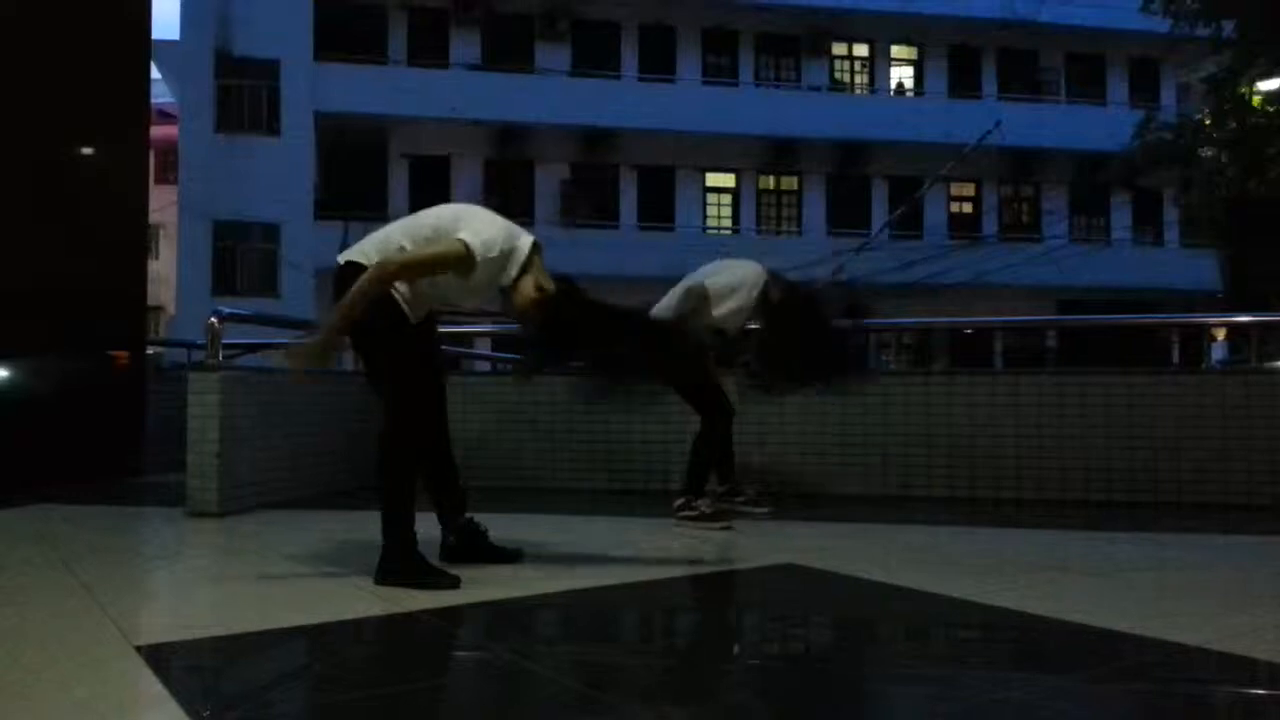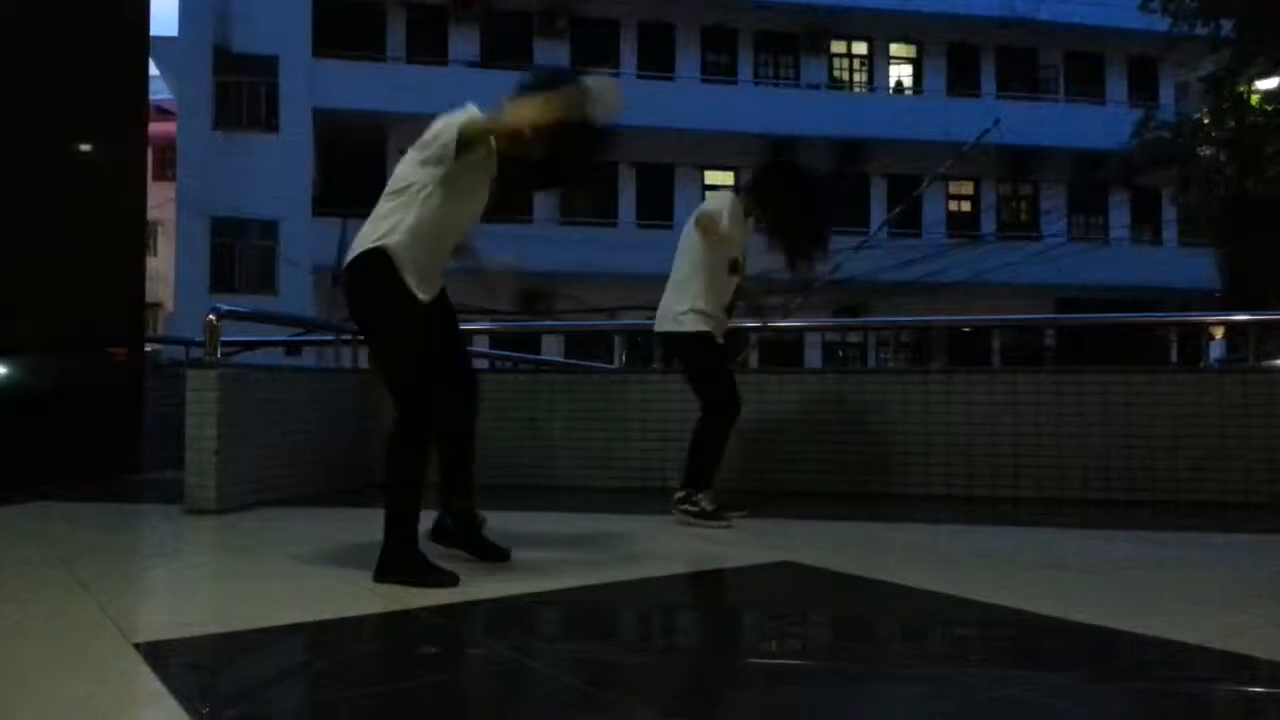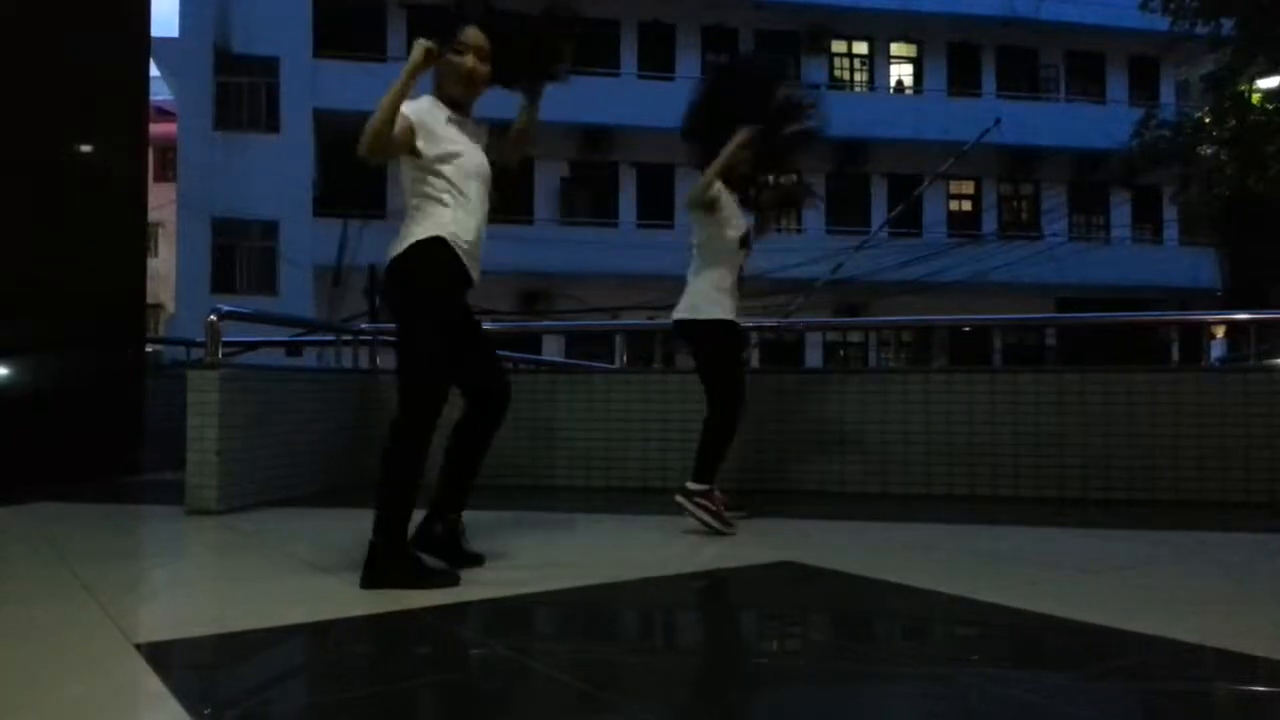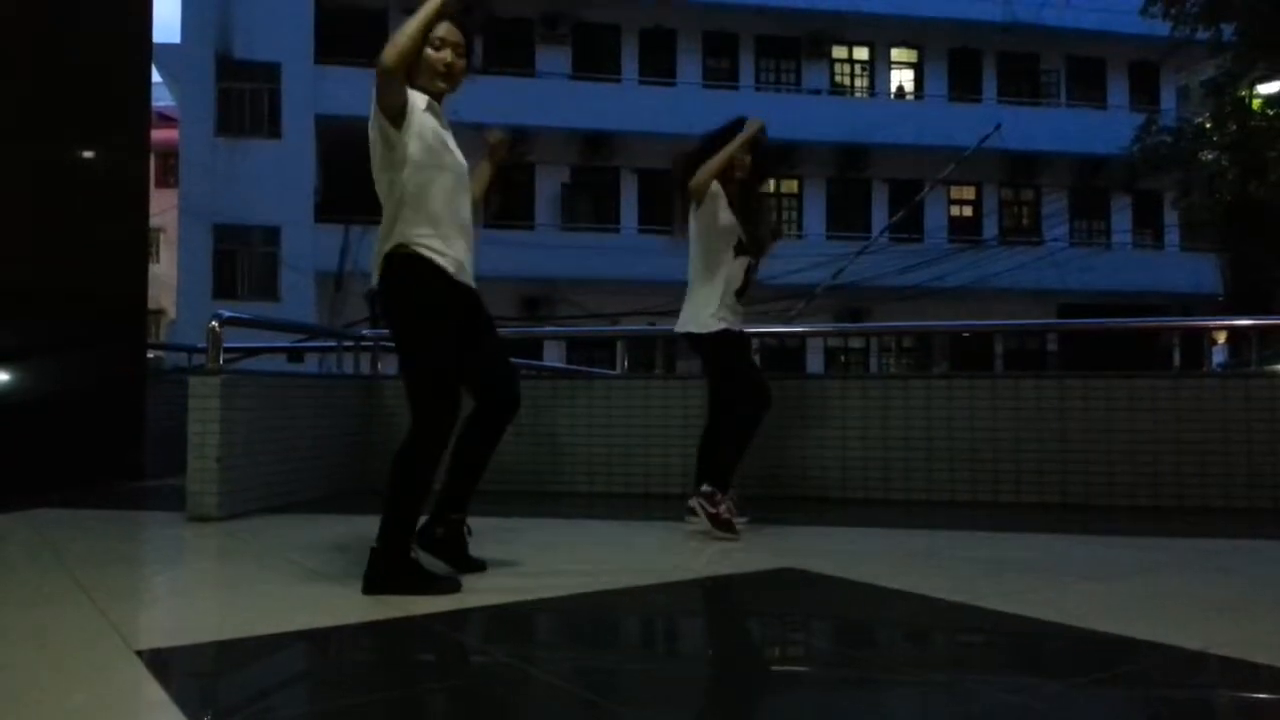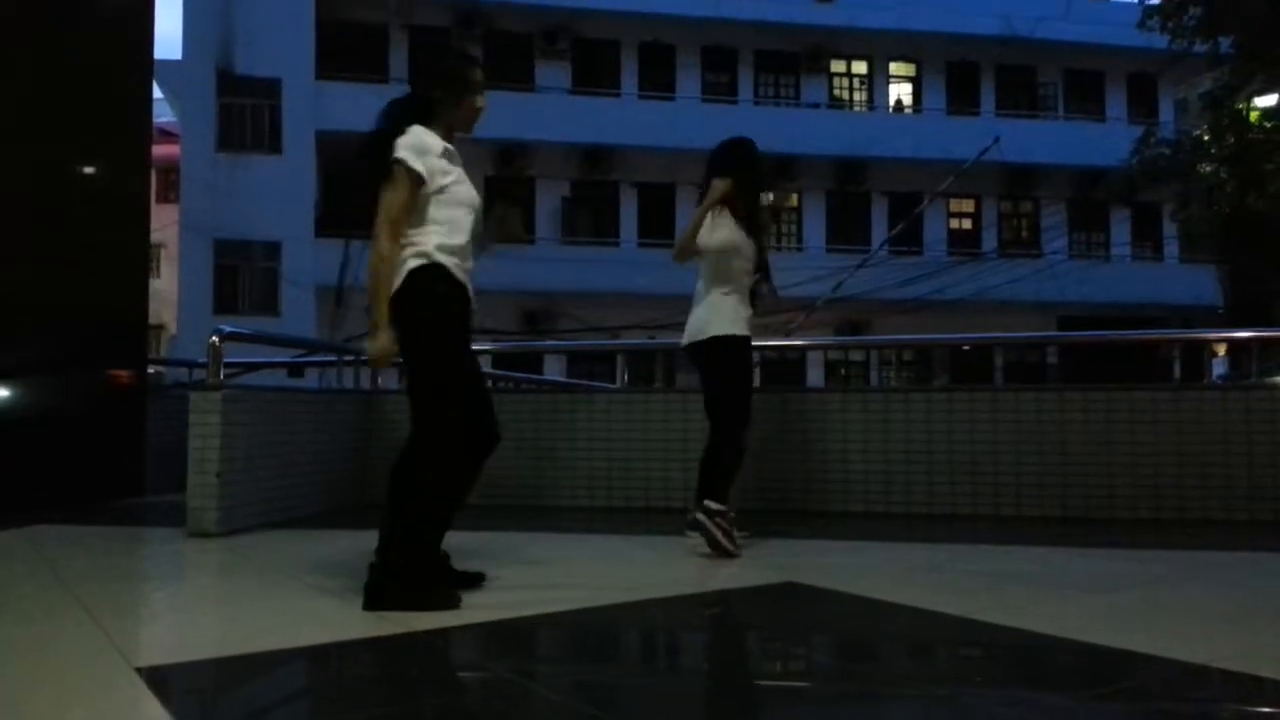
dt=0.3s
person 1, frame 1
left shoulder: (524, 259)
right shoulder: (494, 246)
right elbow: (386, 271)
right wrist: (326, 340)
left hip: (406, 300)
right hip: (370, 286)
left knee: (430, 414)
right knee: (411, 410)
left ankle: (459, 532)
right ankle: (396, 555)
person 1, frame 2
left shoulder: (487, 149)
right shoulder: (468, 126)
right elbow: (507, 124)
right wrist: (579, 99)
left hip: (418, 278)
right hip: (379, 269)
left knee: (458, 389)
right knee: (420, 406)
left ankle: (457, 517)
right ankle: (397, 552)
person 1, frame 3
left shoulder: (470, 129)
right shoulder: (423, 117)
left elbow: (508, 159)
right elbow: (370, 149)
left wrist: (532, 101)
right wrist: (410, 67)
left hip: (449, 279)
right hip: (423, 270)
left knee: (491, 394)
right knee: (419, 410)
left ankle: (441, 524)
right ankle: (386, 555)
person 1, frame 4
left shoulder: (436, 126)
right shoulder: (399, 109)
right elbow: (389, 62)
left wrist: (490, 161)
left hip: (454, 284)
right hip: (415, 278)
left knee: (501, 395)
right knee: (434, 417)
left ankle: (445, 524)
right ankle: (389, 560)
person 1, frame 5
left shoulder: (447, 159)
right shoulder: (416, 146)
right elbow: (387, 238)
right wrist: (383, 324)
left hip: (448, 303)
right hip: (427, 297)
left knee: (477, 431)
right knee: (437, 434)
left ankle: (420, 557)
right ankle: (391, 571)
person 2, frame 1
left shoulder: (762, 292)
right shoulder: (752, 278)
right elbow: (695, 294)
left hip: (686, 346)
right hip: (651, 342)
left knee: (720, 411)
right knee: (718, 413)
left ankle: (731, 490)
right ankle: (689, 501)
person 2, frame 2
left shoulder: (743, 218)
right shoulder: (724, 204)
right elbow: (703, 222)
left hip: (706, 322)
right hip: (685, 321)
left knee: (726, 404)
right knee: (720, 405)
left ankle: (700, 492)
right ankle: (688, 496)
person 2, frame 3
left shoulder: (737, 199)
right shoulder: (713, 193)
left elbow: (756, 229)
right elbow: (696, 200)
left wrist: (774, 204)
right wrist: (732, 145)
left hip: (717, 316)
right hip: (706, 316)
left knee: (727, 405)
right knee: (728, 403)
left ankle: (704, 487)
right ankle: (697, 488)
person 2, frame 4
left shoulder: (743, 204)
right shoulder: (711, 197)
left elbow: (756, 248)
right elbow: (695, 183)
left wrist: (764, 229)
right wrist: (741, 136)
left hip: (722, 322)
right hip: (710, 323)
left knee: (728, 410)
right knee: (754, 400)
left ankle: (709, 494)
right ankle: (713, 491)
person 2, frame 5
left shoulder: (743, 216)
right shoulder: (719, 213)
left elbow: (752, 276)
right elbow: (682, 253)
left wrist: (764, 221)
right wrist: (709, 202)
left hip: (725, 331)
right hip: (720, 330)
left knee: (726, 424)
right knee: (734, 420)
left ankle: (709, 509)
right ankle: (714, 505)
